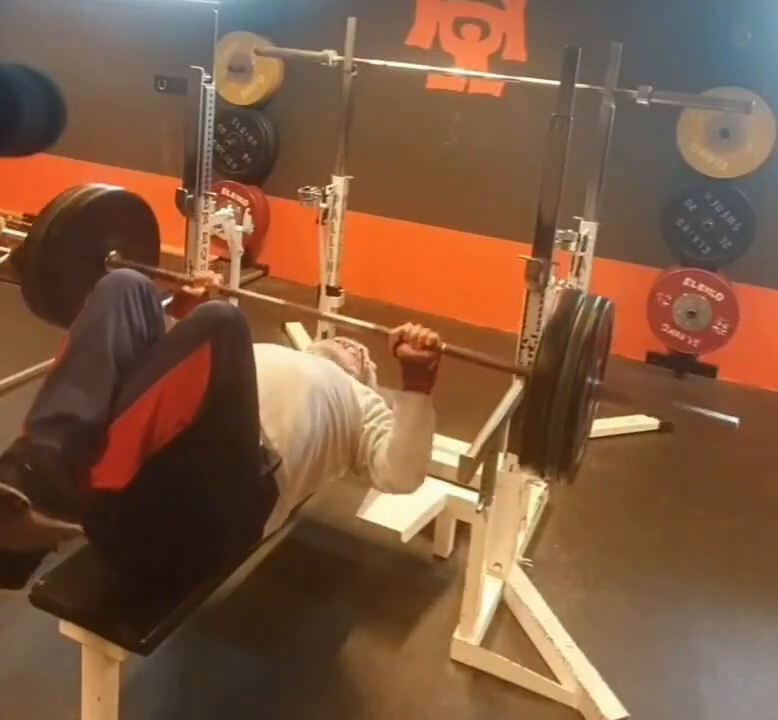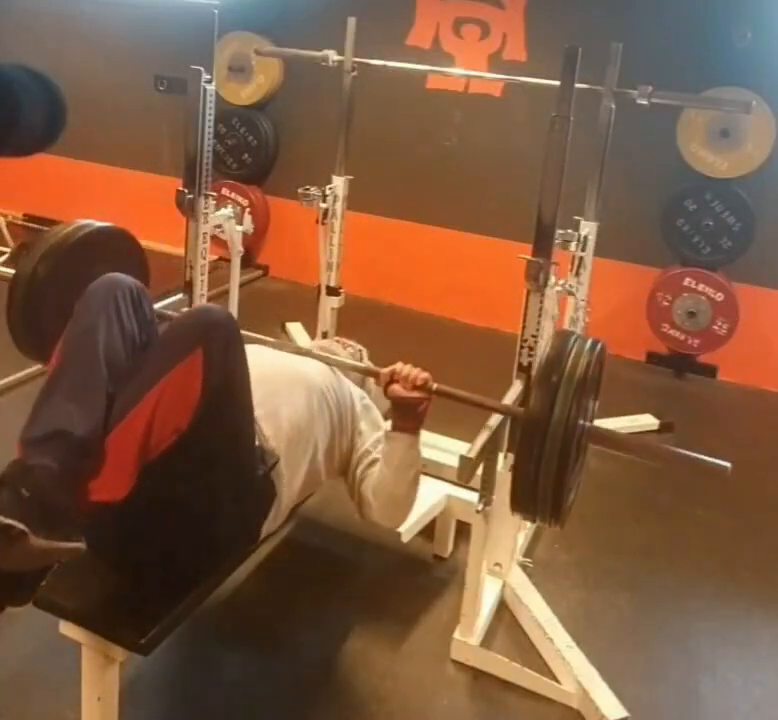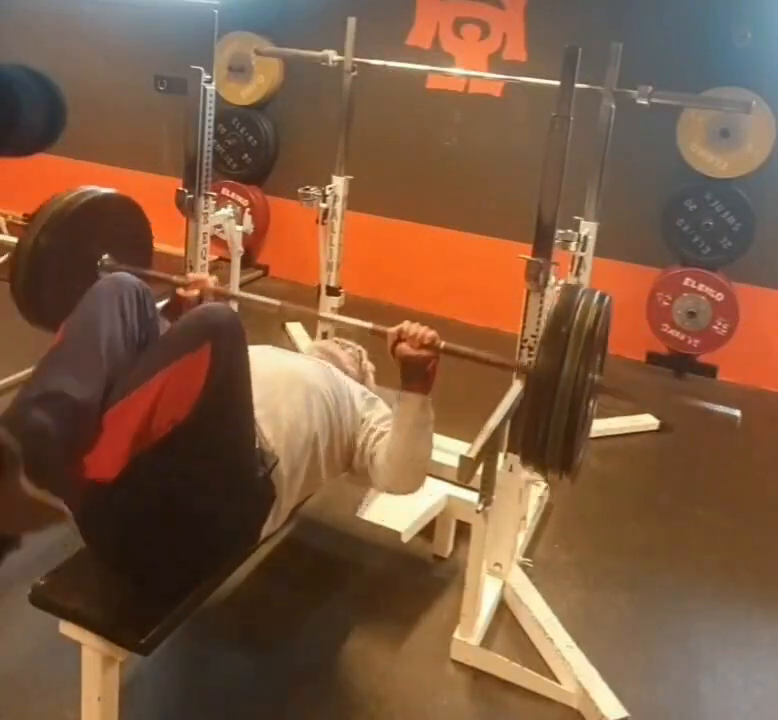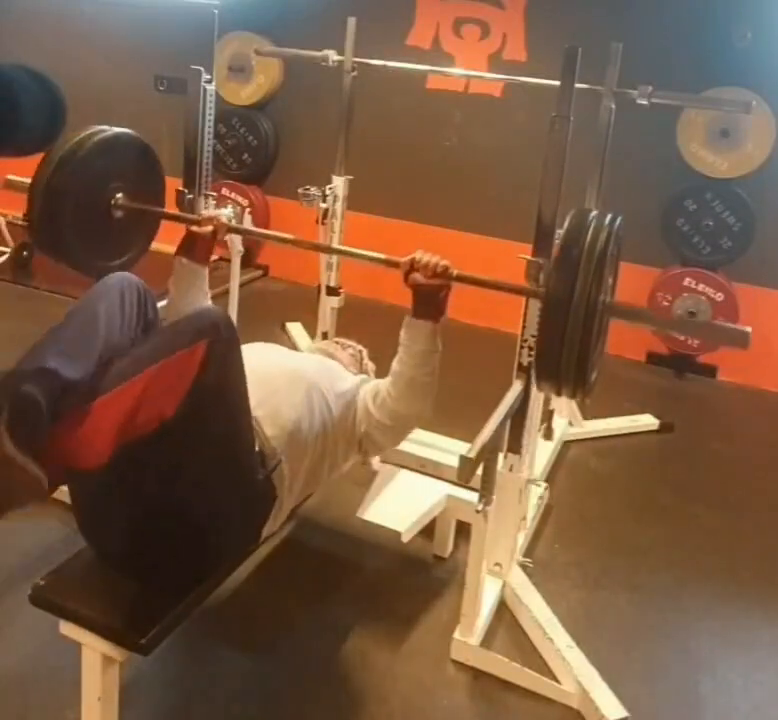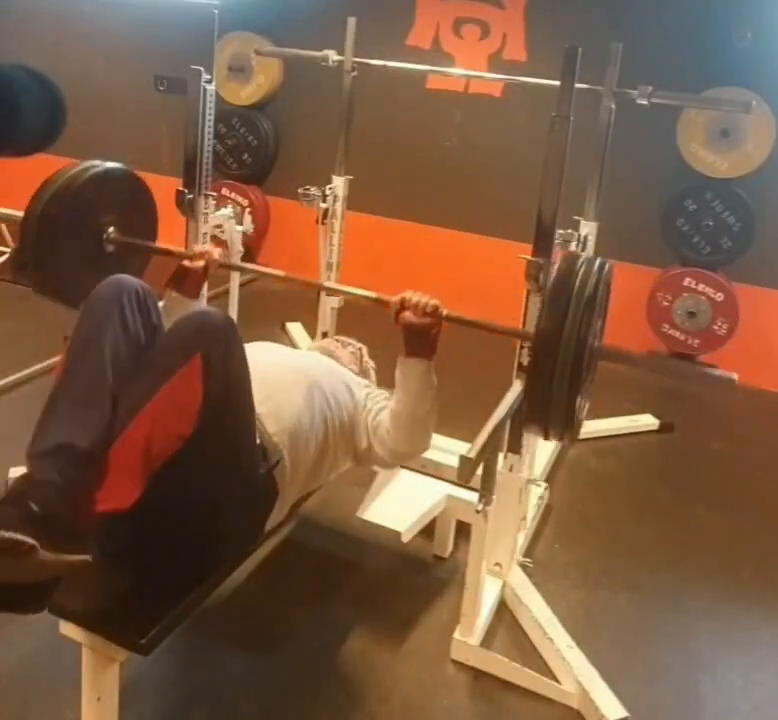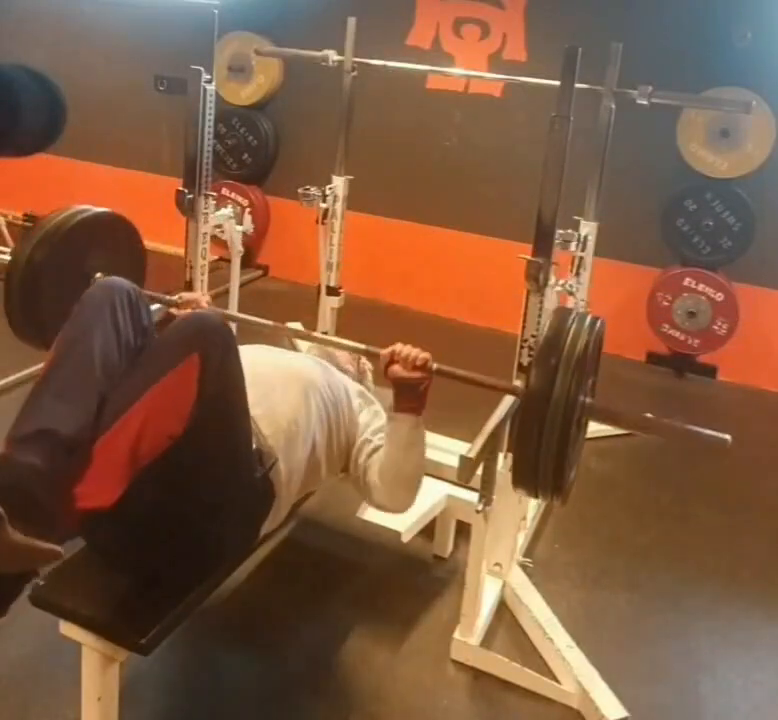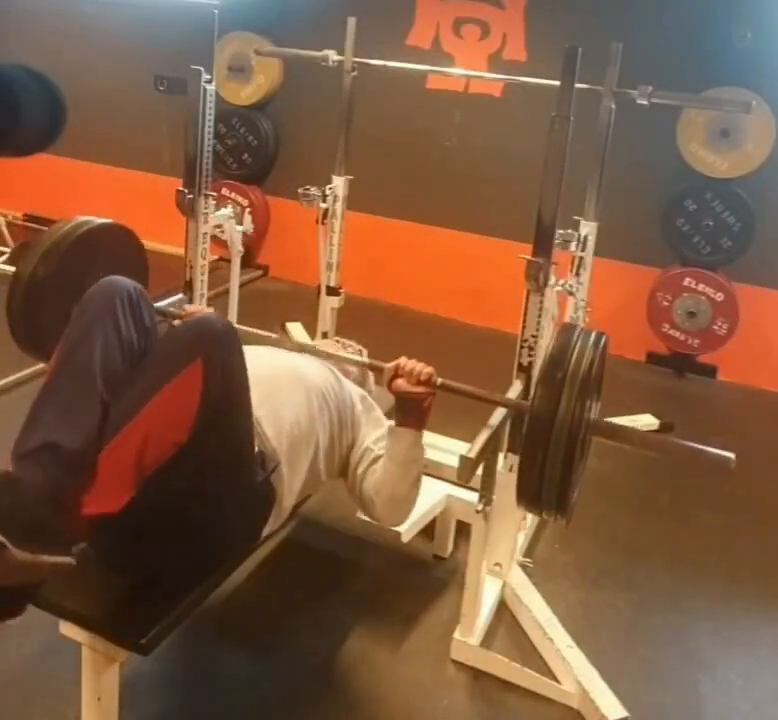
dt=0.3s
person 1, frame 1
left shoulder: (357, 404)
right shoulder: (278, 360)
left elbow: (402, 470)
right elbow: (174, 368)
left wrist: (416, 384)
right wrist: (185, 316)
left hip: (211, 507)
right hip: (135, 478)
left knee: (219, 322)
right knee: (125, 289)
left ankle: (57, 492)
right ankle: (39, 483)
person 1, frame 2
left shoulder: (354, 408)
right shoulder: (259, 361)
left elbow: (387, 507)
right elbow: (169, 388)
left wrist: (406, 420)
right wrist: (177, 341)
left hip: (211, 506)
right hip: (133, 475)
left knee: (210, 325)
right knee: (115, 293)
left ankle: (46, 511)
right ankle: (35, 504)
person 1, frame 3
left shoulder: (355, 404)
right shoulder: (277, 364)
left elbow: (400, 473)
right elbow: (167, 377)
left wrist: (415, 383)
right wrist: (179, 318)
left hip: (203, 512)
left knee: (216, 325)
right knee: (120, 292)
left ankle: (43, 479)
person 1, frame 4
left shoulder: (356, 400)
right shoulder: (271, 357)
left elbow: (406, 405)
right elbow: (180, 335)
left wrist: (425, 311)
right wrist: (194, 254)
left hip: (204, 514)
left knee: (207, 329)
right knee: (124, 292)
person 1, frame 5
left shoulder: (356, 400)
right shoulder: (273, 356)
left elbow: (403, 441)
right elbow: (175, 355)
left wrist: (418, 350)
right wrist: (184, 288)
left hip: (214, 499)
right hip: (139, 469)
left knee: (209, 329)
right knee: (123, 295)
left ankle: (53, 527)
right ankle: (46, 510)
person 1, frame 6
left shoulder: (353, 405)
right shoulder: (270, 361)
left elbow: (393, 492)
right elbow: (159, 377)
left wrist: (408, 401)
right wrist: (172, 333)
left hip: (211, 504)
right hip: (133, 474)
left knee: (205, 332)
right knee: (114, 297)
left ankle: (36, 514)
person 1, frame 7
left shoulder: (352, 406)
left elbow: (389, 504)
right elbow: (155, 389)
left wrist: (410, 415)
right wrist: (174, 341)
left hip: (210, 507)
right hip: (130, 485)
left knee: (210, 335)
right knee: (116, 295)
left ankle: (43, 528)
